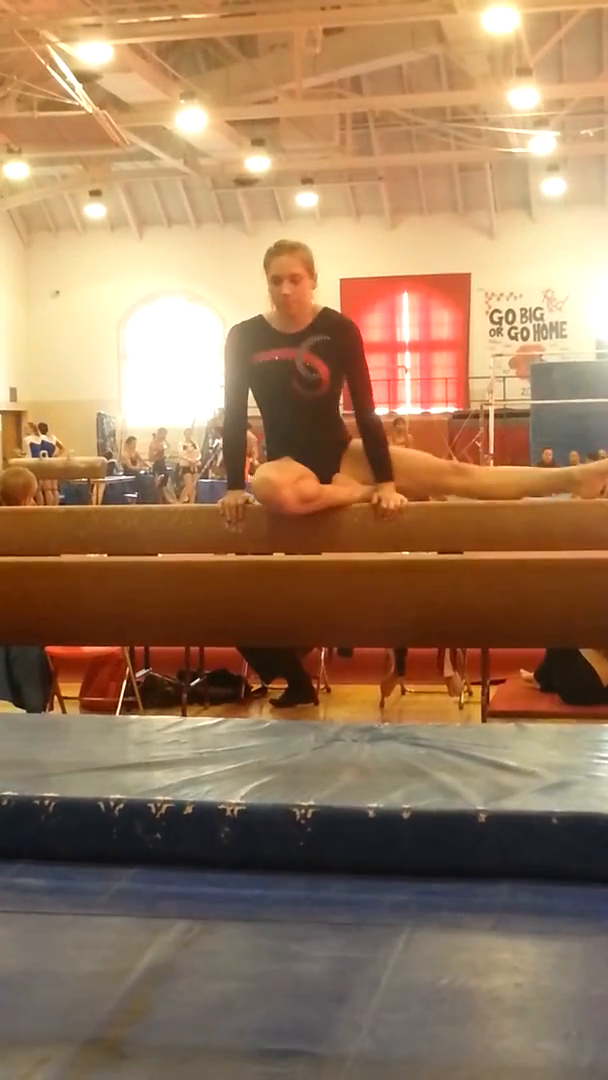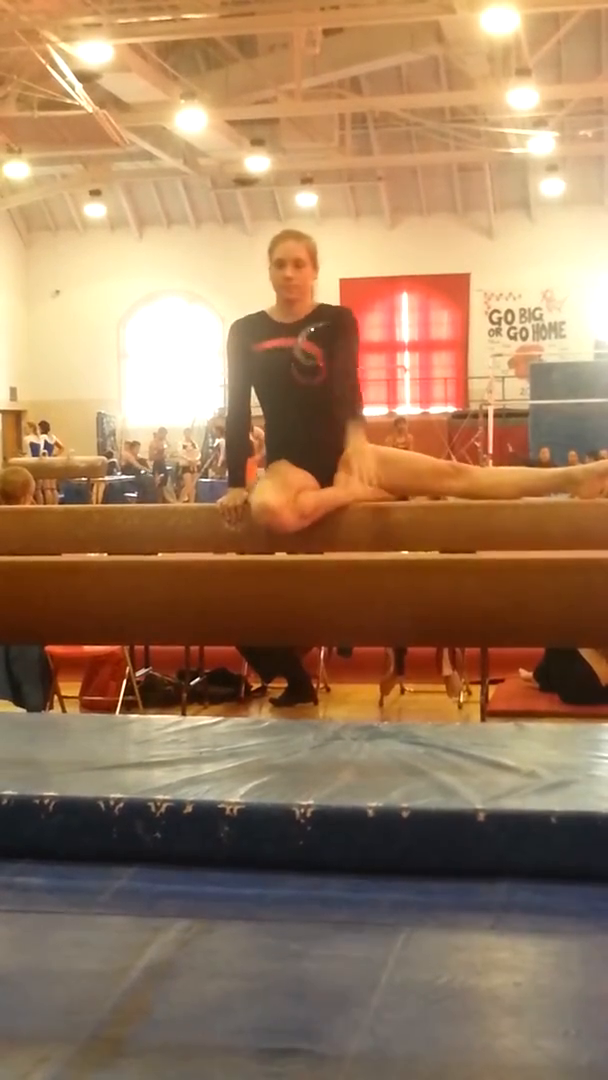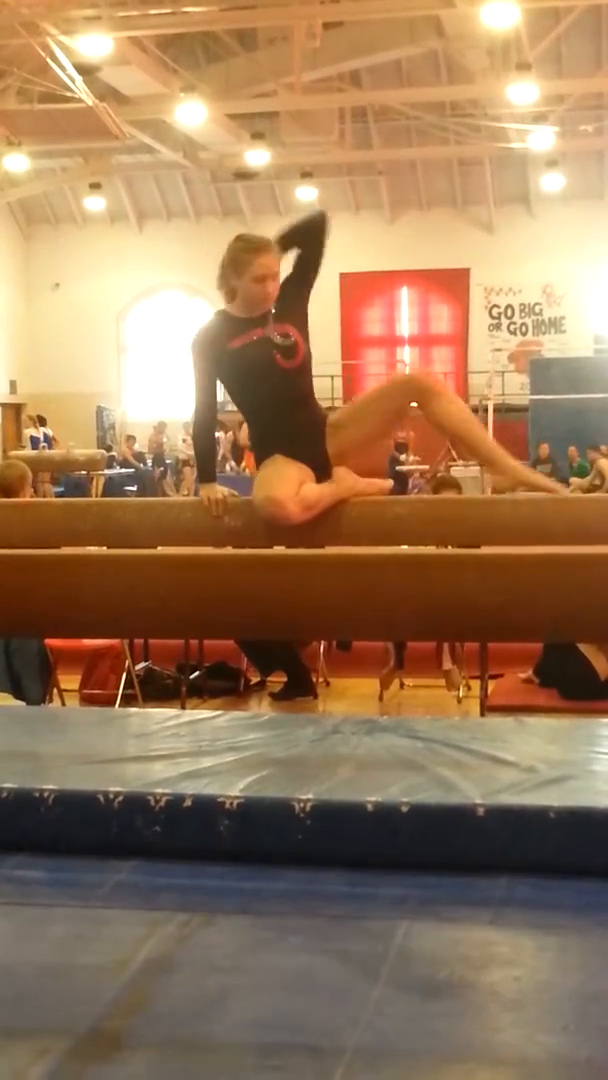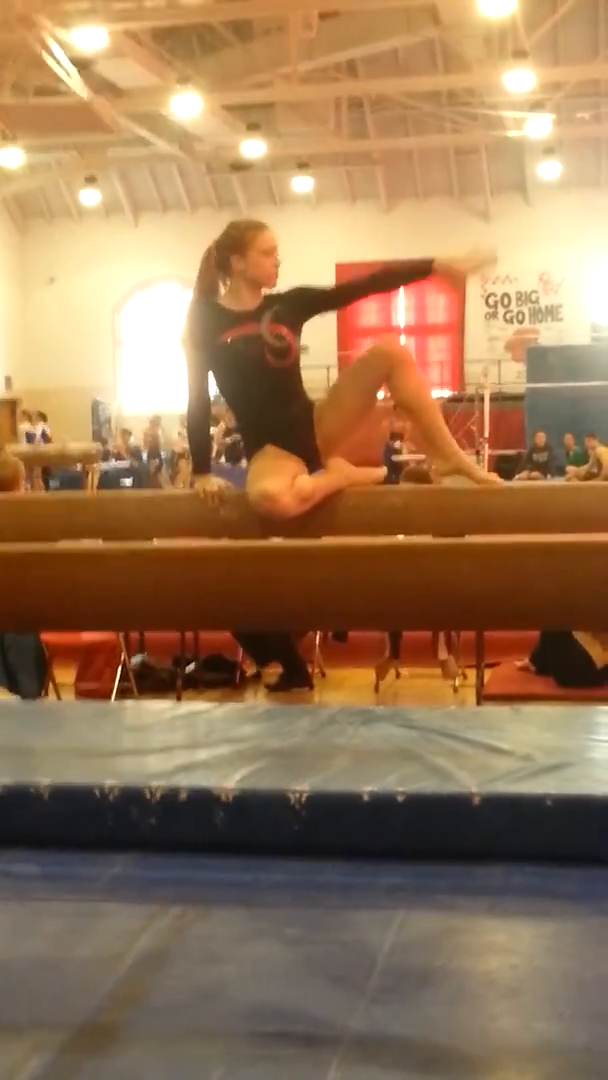
dt=0.7s
person 1, frame 1
left shoulder: (339, 329)
right shoulder: (244, 338)
left elbow: (365, 411)
right elbow: (233, 416)
left wrist: (388, 482)
right wrist: (235, 487)
left hip: (341, 451)
right hip: (291, 462)
left knee: (454, 473)
right knee: (271, 488)
left ankle: (574, 477)
right ankle: (360, 493)
person 1, frame 2
left shoulder: (333, 318)
right shoulder: (245, 331)
left elbow: (348, 381)
right elbow: (237, 411)
left wrist: (357, 435)
right wrist: (235, 484)
left hip: (337, 449)
right hip: (288, 461)
left knee: (451, 474)
right knee: (270, 511)
left ankle: (573, 477)
right ankle: (353, 492)
person 1, frame 3
left shoulder: (288, 301)
right shoulder: (211, 335)
left elbow: (318, 224)
right elbow: (204, 411)
left wrist: (272, 249)
right wrist: (207, 480)
left hip: (323, 434)
right hip: (280, 454)
left knee: (419, 381)
right knee: (277, 504)
left ankle: (514, 472)
right ankle: (346, 485)
person 1, frame 4
left shoulder: (287, 305)
right shoulder: (206, 322)
left elbow: (358, 289)
right elbow: (198, 400)
left wrist: (438, 267)
right wrist: (202, 472)
left hip: (315, 426)
right hip: (272, 445)
left knee: (390, 351)
right knee: (272, 497)
left ankle: (452, 456)
right ankle: (344, 474)
